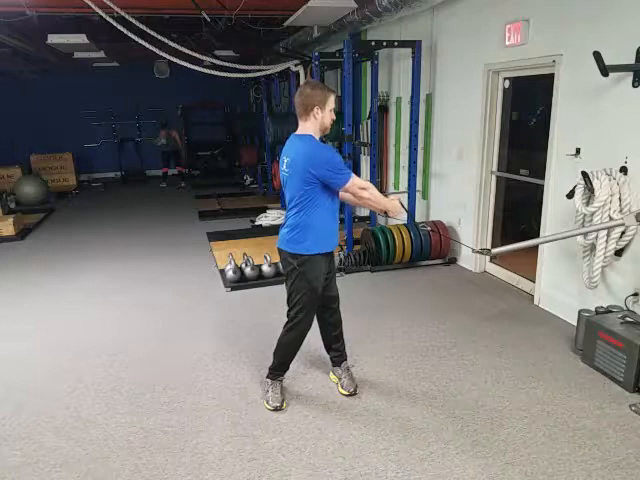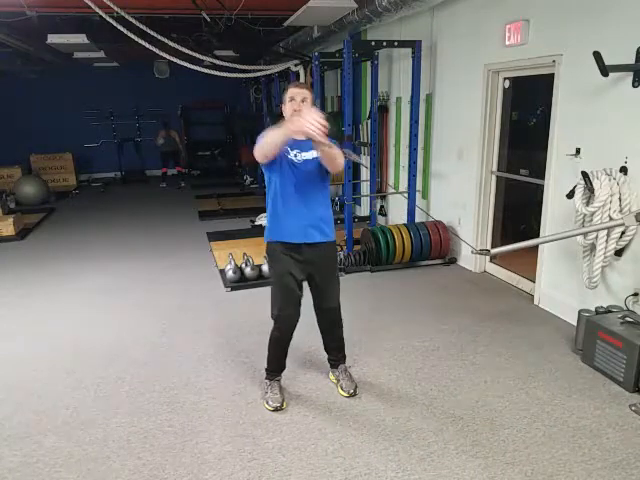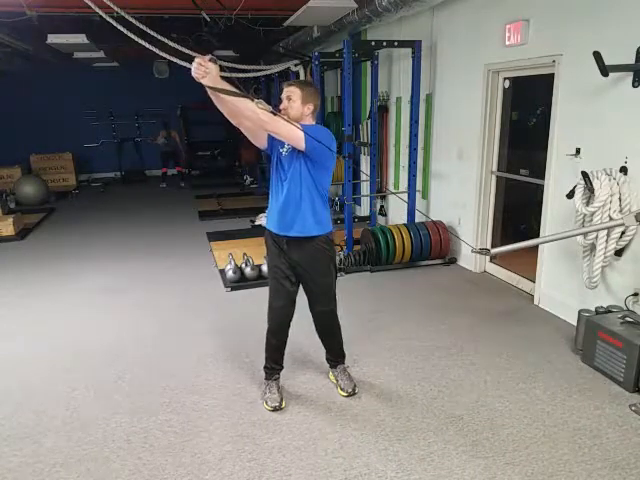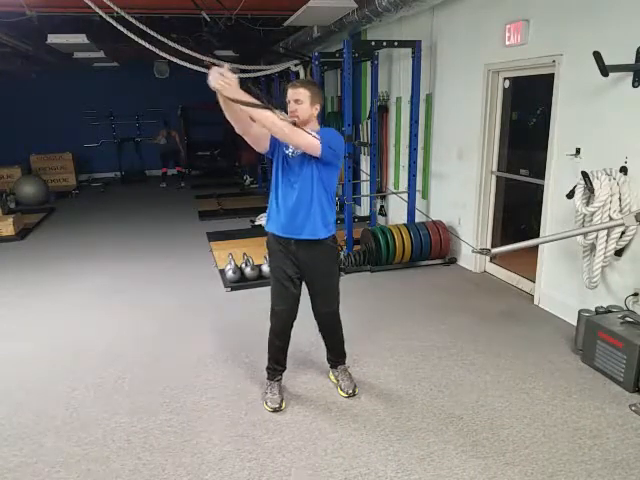
dt=0.7s
person 1, frame 1
left shoulder: (295, 146)
right shoulder: (317, 153)
left elbow: (338, 192)
right elbow: (360, 189)
left wrist: (377, 204)
right wrist: (388, 206)
left hip: (317, 248)
right hip: (304, 252)
left knee: (329, 307)
right knee: (300, 318)
left ankle: (339, 364)
right ankle: (274, 378)
person 1, frame 2
left shoulder: (322, 145)
right shoulder: (272, 144)
left elbow: (334, 164)
right elbow: (264, 149)
left wrist: (321, 143)
right wrist: (292, 127)
left hip: (322, 243)
right hip: (283, 245)
left knee: (330, 310)
right knee: (285, 317)
left ankle: (338, 366)
right ankle: (272, 378)
person 1, frame 3
left shoulder: (322, 138)
right shoulder: (278, 141)
left elbow: (266, 121)
right elbow: (241, 120)
left wrist: (218, 82)
right wrist: (210, 85)
left hip: (314, 241)
right hip: (279, 240)
left knee: (325, 310)
right knee: (278, 313)
left ankle: (338, 365)
right ankle: (272, 377)
person 1, frame 4
left shoulder: (331, 140)
right shoulder: (279, 143)
left elbow: (291, 134)
right elbow: (245, 128)
left wrist: (240, 95)
right wrist: (224, 94)
left hip: (319, 243)
right hip: (281, 241)
left knee: (327, 311)
right knee: (282, 314)
left ankle: (338, 366)
right ankle: (274, 377)
